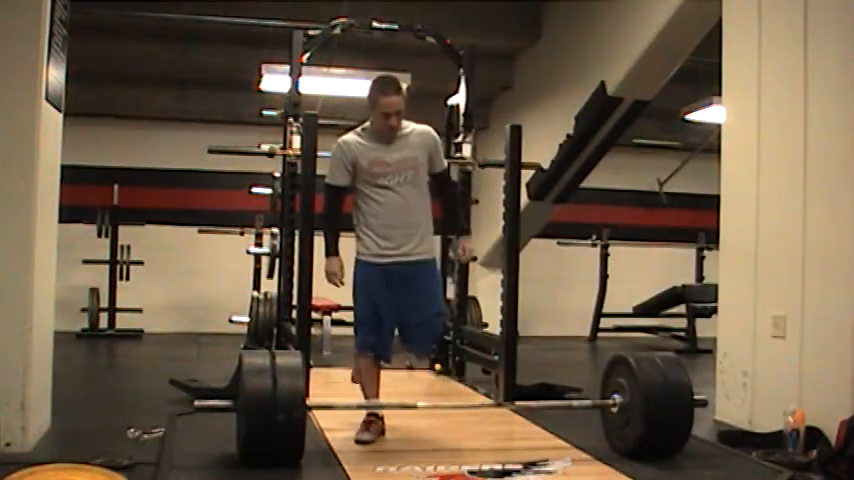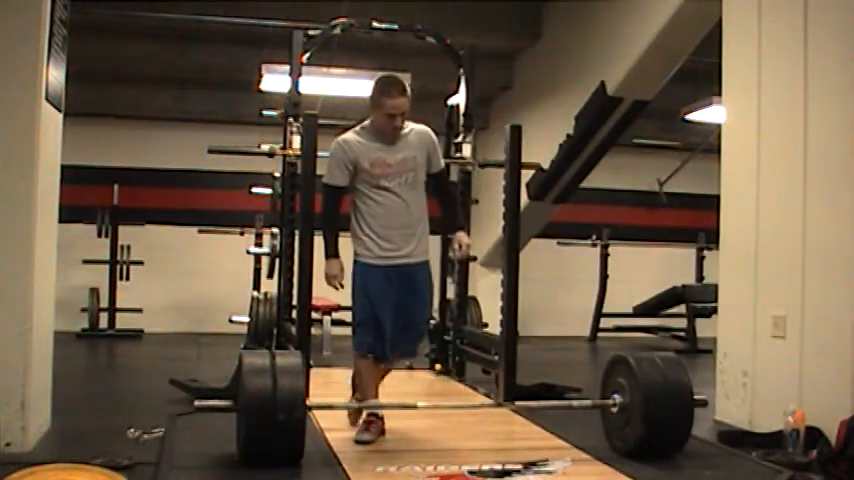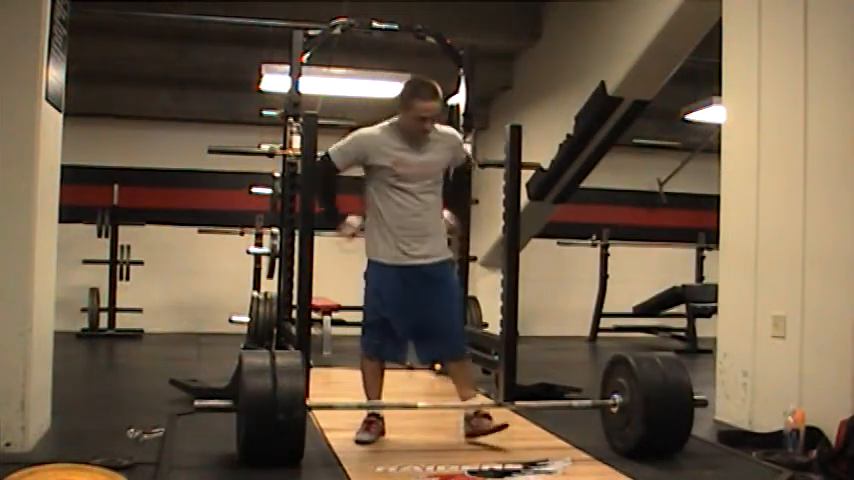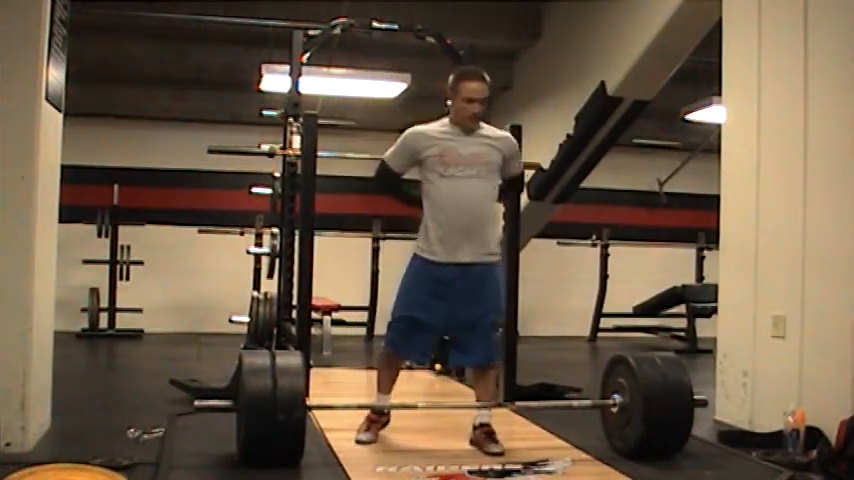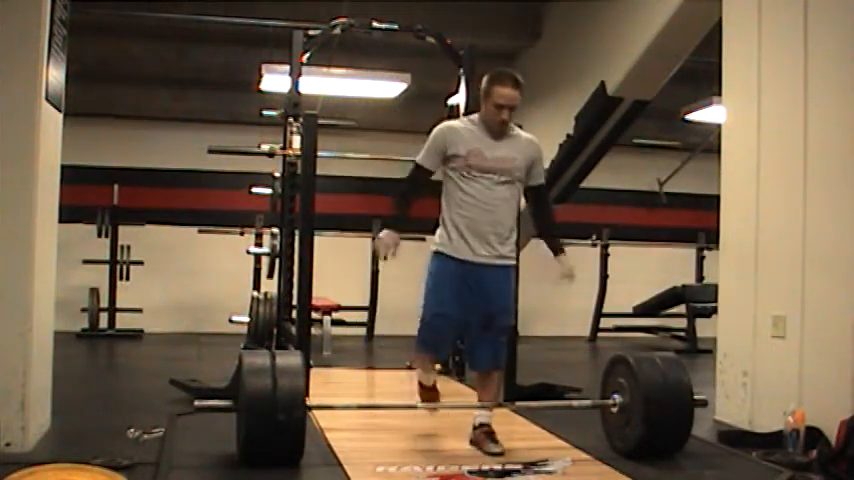
dt=0.4s
person 1, frame 1
left shoulder: (425, 138)
right shoulder: (348, 147)
left elbow: (445, 187)
right elbow: (333, 203)
left wrist: (460, 233)
right wrist: (331, 253)
left hip: (420, 257)
right hip: (373, 259)
left knee: (426, 331)
right knee: (369, 336)
left ankle: (370, 364)
right ankle: (373, 413)
person 1, frame 2
left shoulder: (424, 138)
right shoulder: (348, 146)
left elbow: (442, 186)
right elbow: (331, 204)
left wrist: (458, 228)
right wrist: (332, 256)
left hip: (416, 258)
right hip: (372, 261)
left knee: (409, 336)
right knee: (368, 338)
left ankle: (365, 385)
right ankle: (372, 413)
person 1, frame 3
left shoulder: (449, 140)
right shoulder: (371, 140)
left elbow: (461, 172)
right elbow: (325, 170)
right wrist: (338, 217)
left hip: (436, 260)
right hip: (387, 261)
left knee: (452, 339)
right knee: (376, 340)
left ankle: (473, 414)
right ankle: (374, 416)
person 1, frame 4
left shoulder: (503, 142)
right shoulder: (421, 137)
left elbow: (516, 183)
right elbow: (384, 176)
right wrist: (422, 201)
left hip: (482, 262)
right hip: (430, 259)
left knee: (484, 346)
right knee: (400, 336)
left ankle: (482, 424)
right ankle: (379, 412)
person 1, frame 5
left shoulder: (528, 147)
right shoulder: (449, 133)
left elbow: (538, 202)
right elbow: (415, 181)
left wrist: (556, 250)
right wrist: (393, 227)
left hip: (499, 262)
right hip: (451, 254)
left knee: (492, 342)
right knee: (436, 328)
left ankle: (482, 423)
right ankle: (426, 378)
